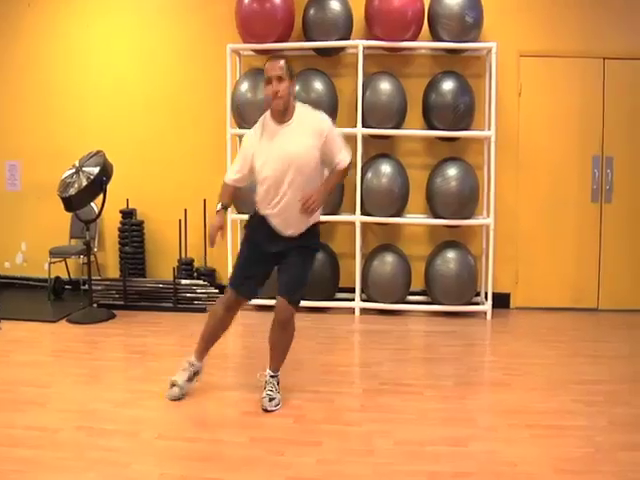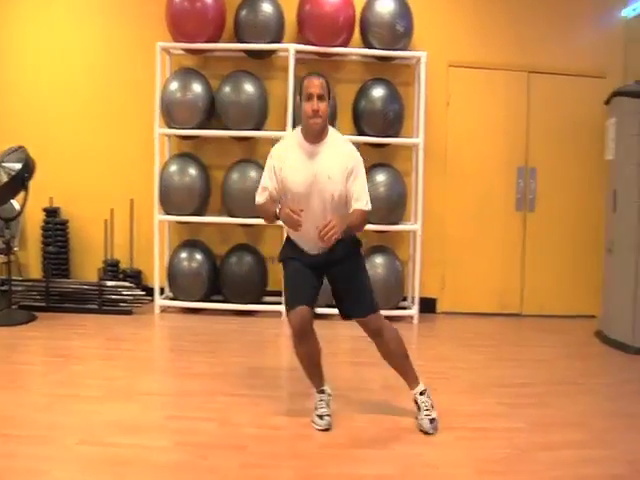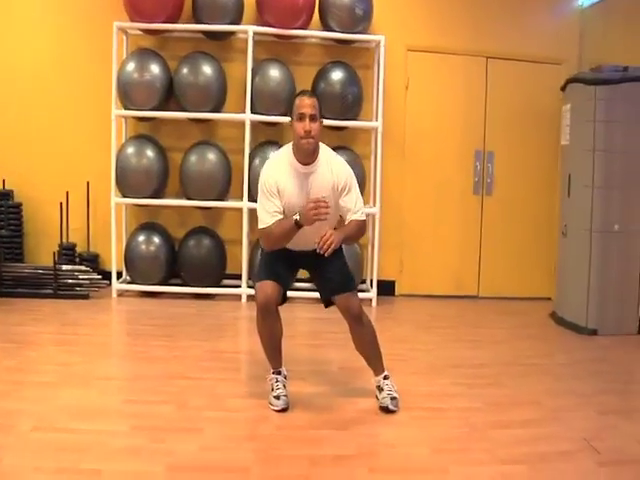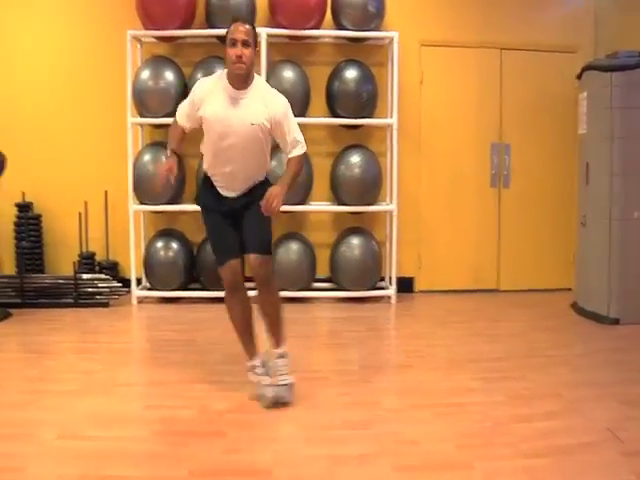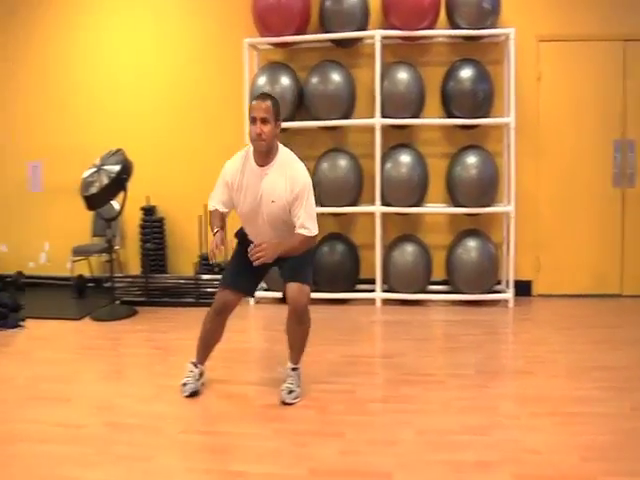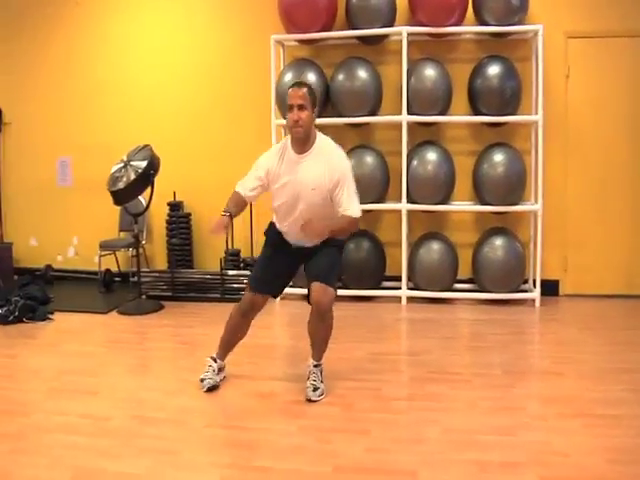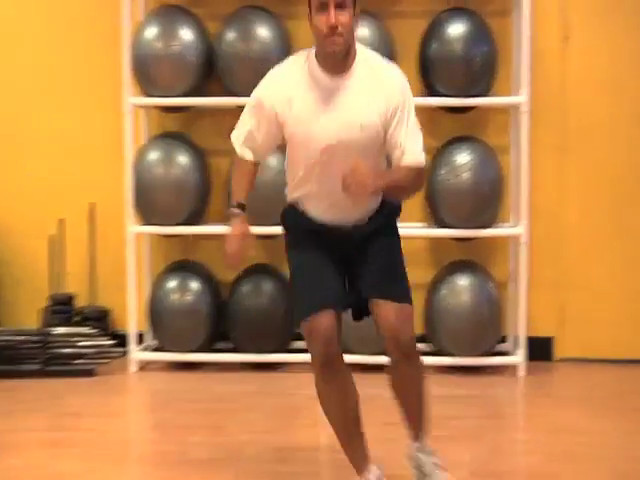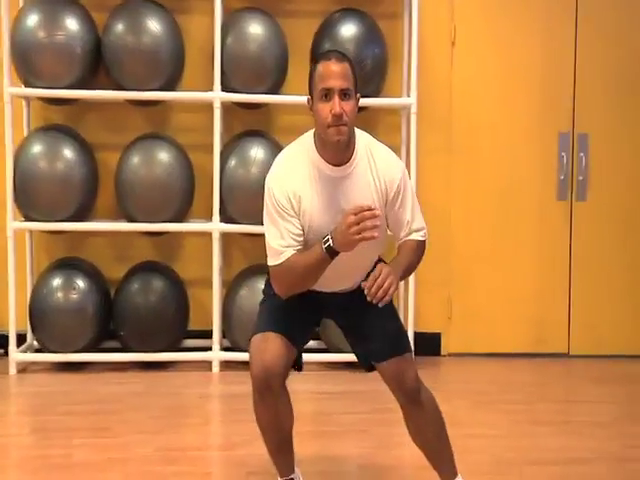
dt=0.4s
person 1, frame 1
left shoulder: (317, 124)
right shoulder: (255, 135)
left elbow: (344, 162)
right elbow: (234, 179)
left wrist: (321, 190)
right wrist: (221, 211)
left hip: (302, 234)
right hip: (263, 227)
left knee: (284, 311)
right knee: (232, 300)
left ankle: (272, 377)
right ankle: (195, 363)
person 1, frame 2
left shoulder: (347, 153)
right shoulder: (282, 152)
left elbow: (362, 212)
right elbow: (262, 204)
left wrist: (342, 225)
right wrist: (279, 212)
left hip: (343, 248)
right hip: (300, 250)
left knee: (374, 325)
right knee: (299, 320)
left ankle: (418, 391)
right ankle: (321, 393)
person 1, frame 3
left shoulder: (339, 168)
right shoulder: (273, 169)
left elbow: (359, 223)
right elbow: (267, 239)
left wrist: (338, 233)
right wrist: (300, 220)
left hip: (324, 246)
right hip: (282, 247)
left knee: (353, 309)
right knee: (265, 299)
left ankle: (382, 378)
right ankle: (277, 375)
person 1, frame 4
left shoulder: (273, 101)
right shoulder: (205, 89)
left elbow: (296, 151)
right elbow: (181, 123)
left wrist: (282, 186)
right wrist: (172, 154)
left hip: (255, 193)
right hip: (215, 192)
left knee: (261, 270)
right knee: (232, 277)
left ankle: (280, 354)
right ankle: (255, 361)
person 1, frame 5
left shoulder: (296, 173)
right shoulder: (234, 167)
left elbow: (308, 236)
right elbow: (216, 206)
left wrist: (276, 248)
right wrist: (217, 230)
left hip: (291, 246)
right hip: (252, 241)
left knee: (298, 302)
right knee: (221, 303)
left ankle: (293, 371)
right ankle: (197, 367)
person 1, frame 6
left shoulder: (335, 159)
right shoulder: (272, 158)
left elbow: (351, 220)
right elbow: (243, 192)
left wrist: (327, 228)
right wrist: (227, 214)
left hip: (326, 241)
right hip: (283, 238)
left knee: (322, 301)
right knee: (250, 303)
left ankle: (316, 368)
right ankle: (217, 362)
person 1, frame 7
left shoulder: (387, 83)
right shoulder: (280, 85)
left elbow: (414, 174)
right elbow: (247, 151)
left wrist: (377, 181)
right wrist: (239, 213)
left hip: (371, 222)
right hip: (309, 227)
left knee: (399, 335)
right knee: (324, 345)
person 1, frame 8
left shoulder: (386, 165)
right shoulder: (285, 174)
left elbow: (415, 238)
right elbow: (283, 283)
left wrist: (394, 270)
right wrist: (334, 244)
left hip: (362, 285)
right hip: (297, 286)
left knee: (407, 383)
right knee: (265, 369)
